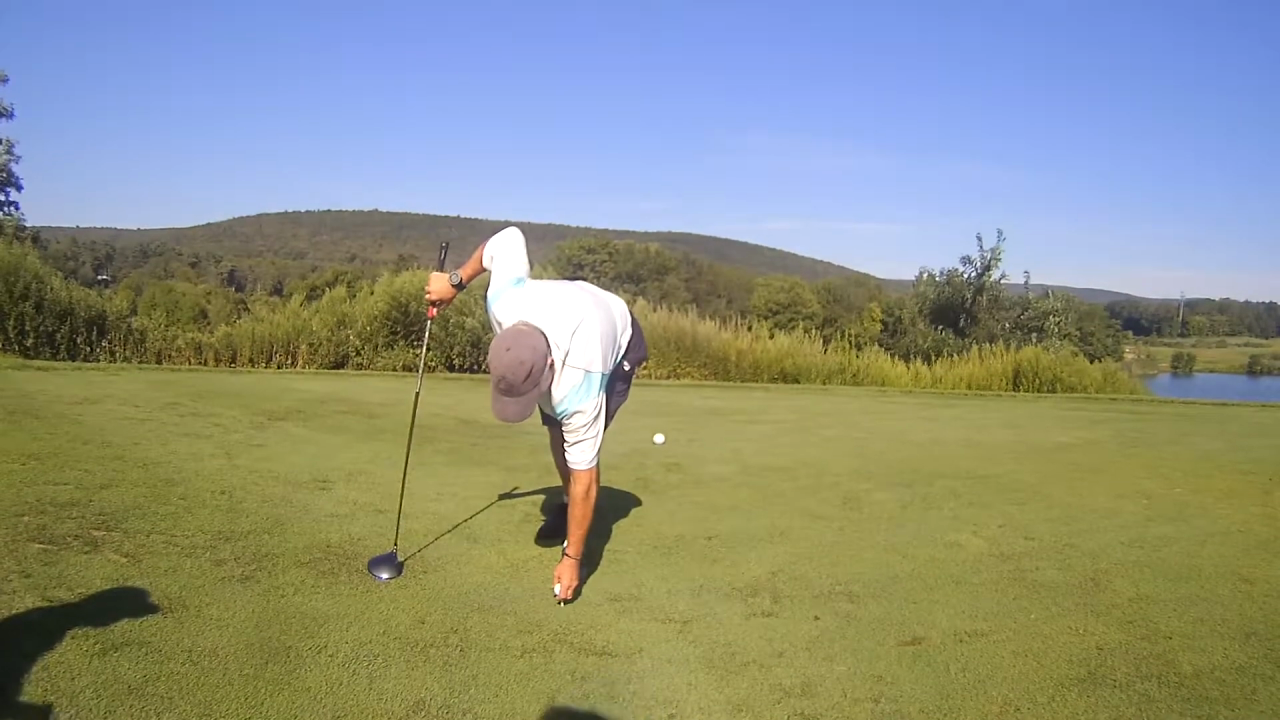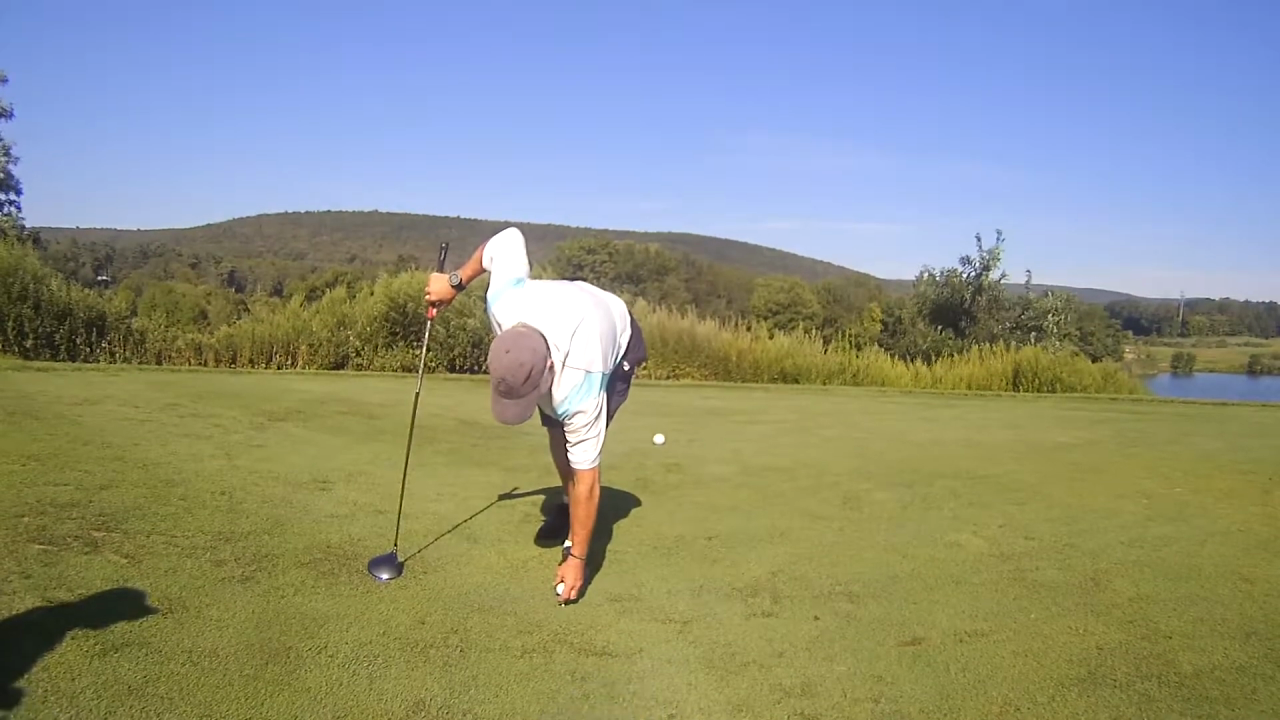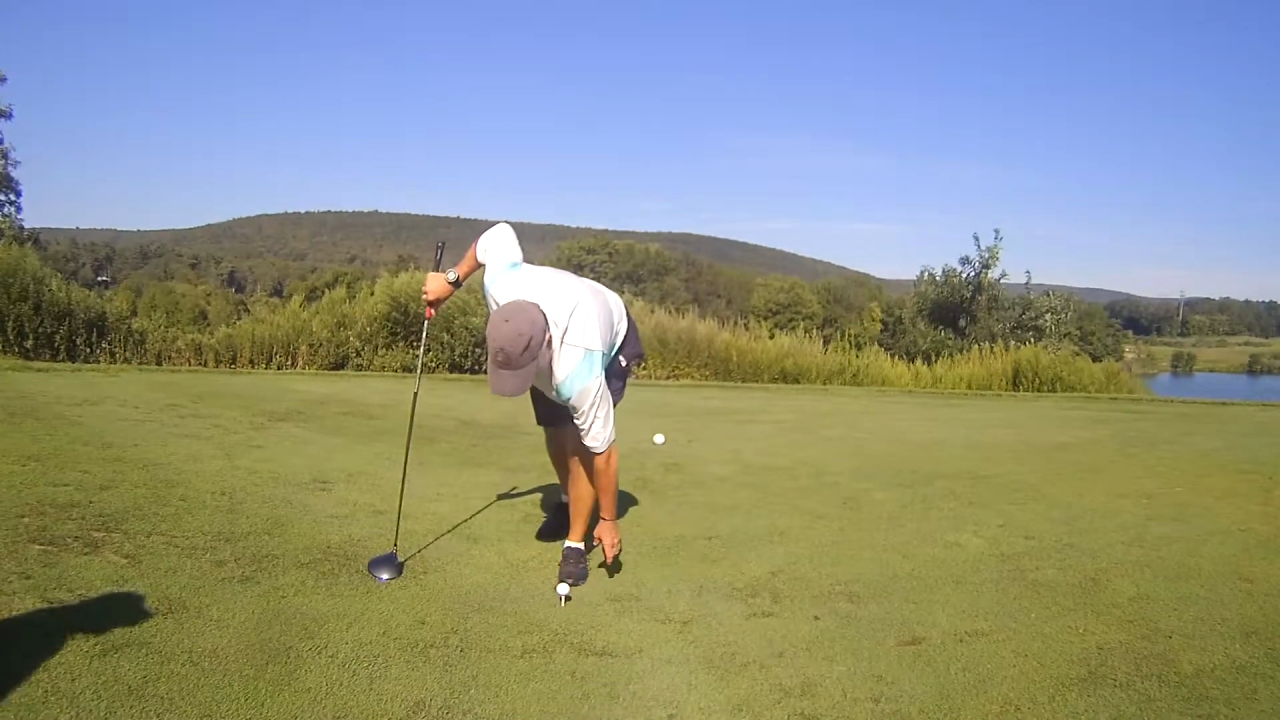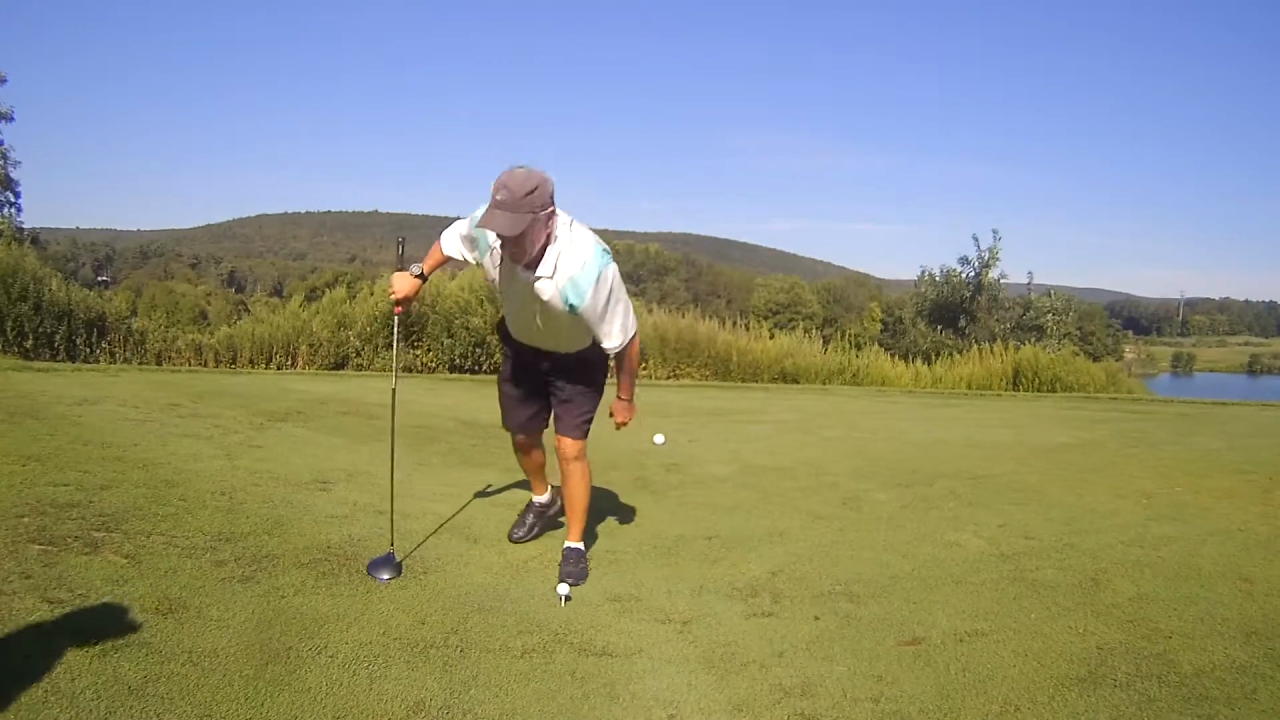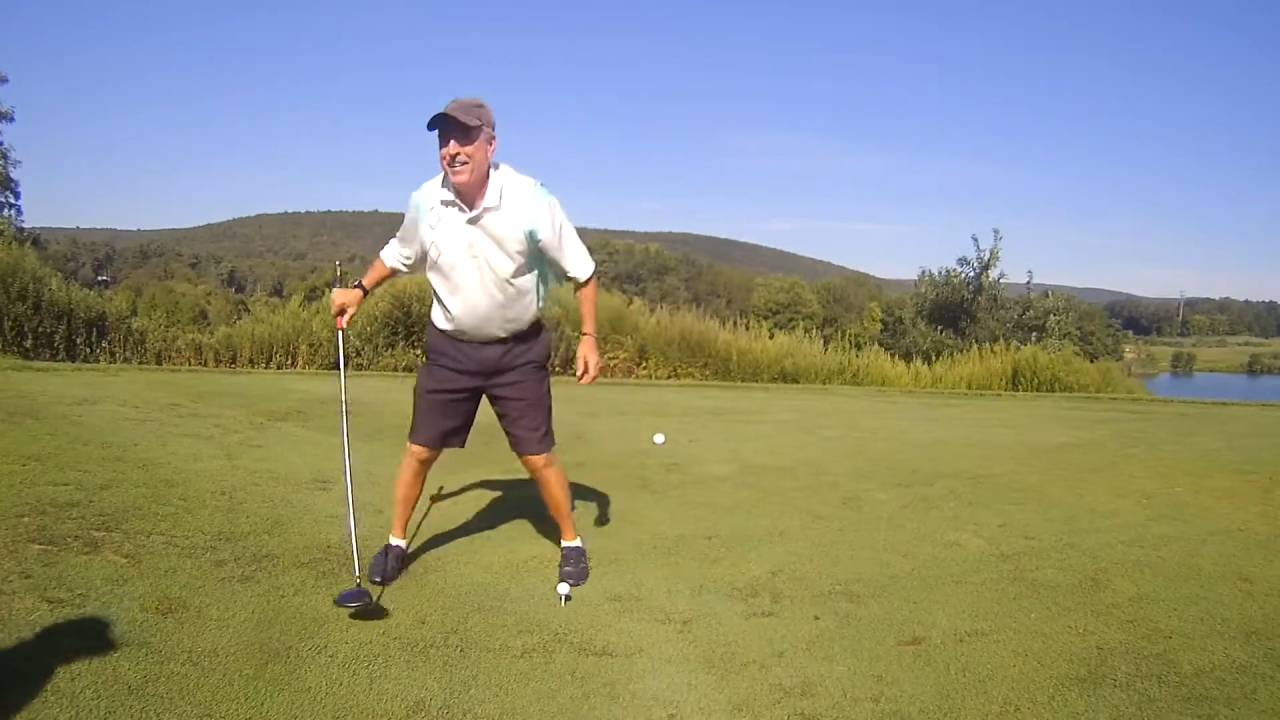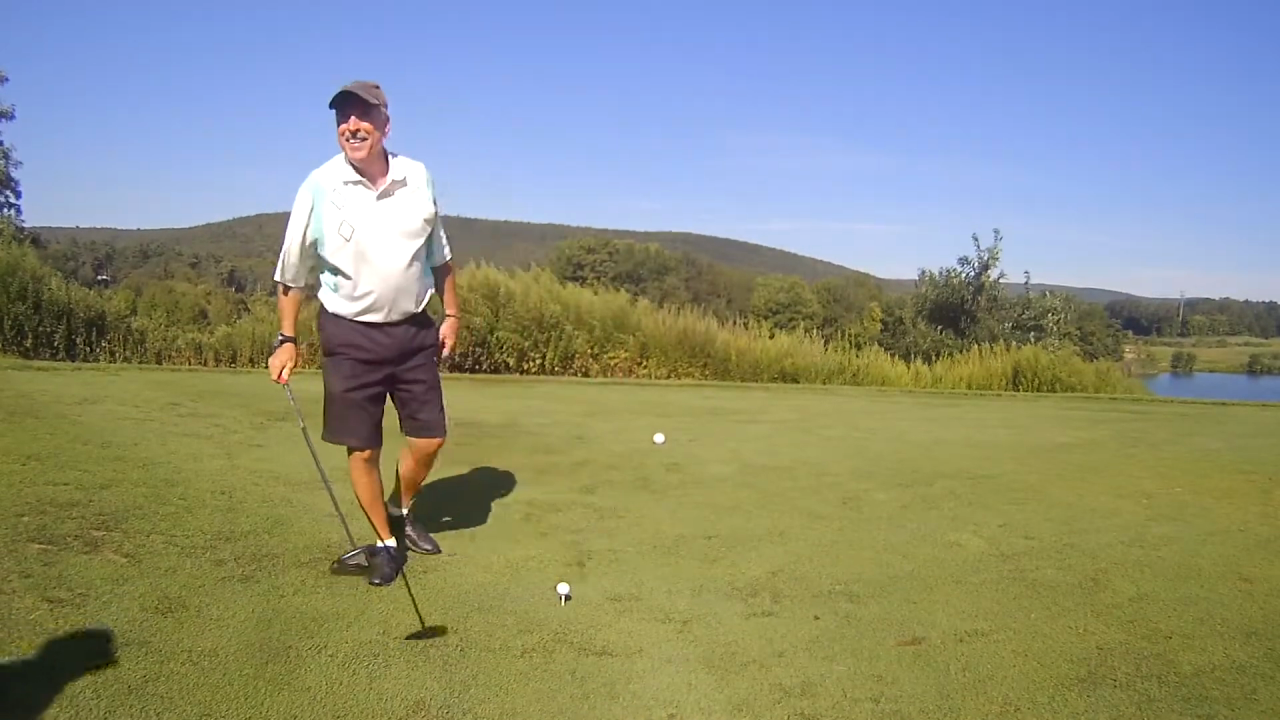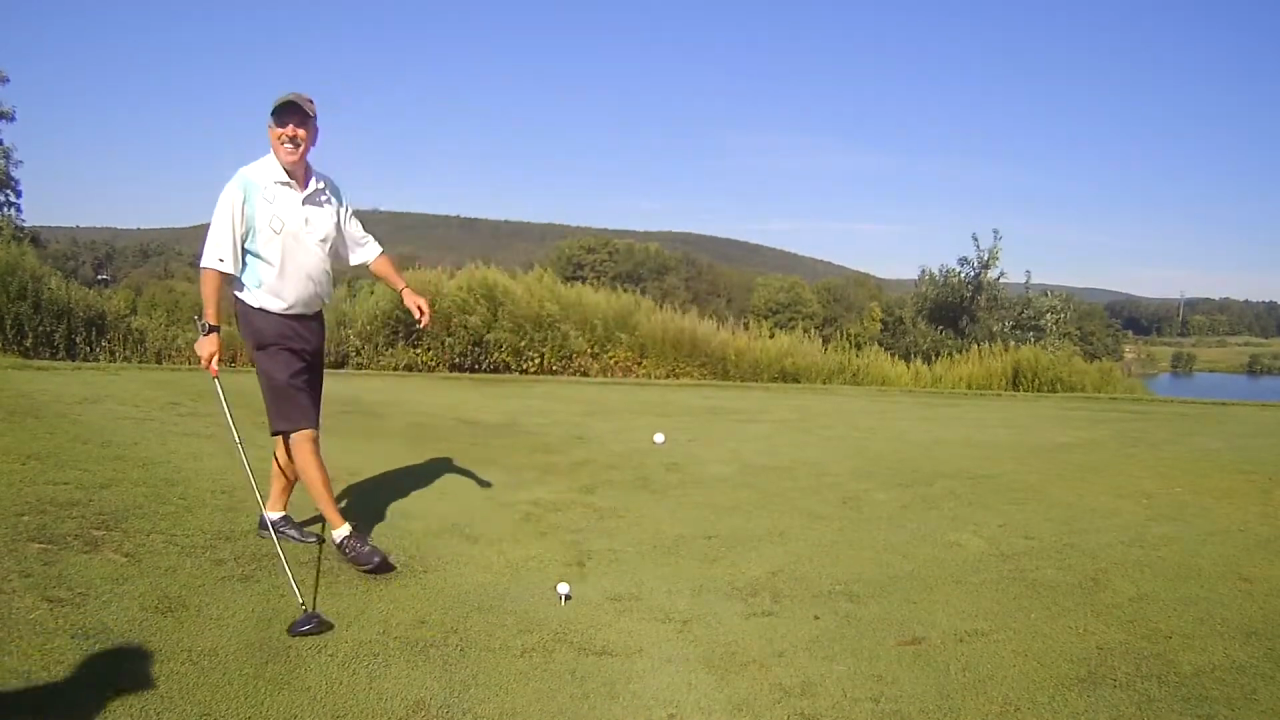
dt=0.4s
person 1, frame 1
left shoulder: (576, 387)
right shoulder: (503, 303)
left elbow: (584, 475)
right elbow: (508, 238)
left wrist: (572, 559)
right wrist: (456, 281)
left hip: (618, 345)
right hip: (577, 312)
left knee: (575, 442)
right knee: (556, 431)
left ankle: (572, 542)
right ankle: (567, 506)
person 1, frame 2
left shoulder: (577, 387)
right shoulder: (503, 305)
left elbow: (586, 476)
right elbow: (508, 239)
left wrist: (578, 558)
right wrist: (455, 282)
left hip: (617, 347)
right hip: (572, 315)
left knee: (577, 447)
right knee: (557, 432)
left ankle: (573, 542)
right ankle: (567, 504)
person 1, frame 3
left shoulder: (579, 371)
right shoulder: (503, 288)
left elbow: (602, 452)
right elbow: (497, 234)
left wrist: (609, 522)
right wrist: (452, 280)
left hip: (610, 348)
right hip: (551, 349)
left knee: (579, 447)
right knee: (555, 433)
left ankle: (576, 545)
right ankle: (568, 502)
person 1, frame 4
left shoulder: (587, 263)
right shoulder: (488, 228)
left elbow: (624, 339)
right elbow: (452, 241)
left wrist: (624, 397)
right wrist: (416, 277)
left hip: (579, 356)
right hip: (521, 345)
left knee: (570, 449)
right knee: (522, 436)
left ankle: (575, 547)
right ankle: (541, 498)
person 1, frame 5
left shoulder: (529, 200)
right shoulder: (425, 201)
left elbow: (581, 271)
right elbow: (399, 252)
left wrist: (588, 338)
right wrist: (358, 290)
left hip: (517, 349)
right hip: (450, 347)
left knee: (538, 456)
right knee: (420, 451)
left ankle: (571, 544)
right ankle: (396, 542)
person 1, frame 6
left shoulder: (418, 178)
right shoulder: (318, 189)
left elbow: (439, 254)
right elbow: (290, 274)
left wrist: (451, 314)
right wrist: (286, 340)
left hip: (412, 330)
right hip: (349, 335)
left knee: (429, 439)
right knee: (362, 448)
left ankle: (402, 509)
right ankle: (385, 541)
person 1, frame 7
left shoulder: (329, 191)
right shoulder: (246, 185)
left elbow: (363, 248)
right elbow: (215, 261)
left wrist: (405, 291)
right wrist: (210, 327)
left hip: (310, 322)
right hip: (268, 323)
left knee: (297, 430)
right knee: (301, 429)
left ankle: (276, 513)
right ankle: (342, 533)
